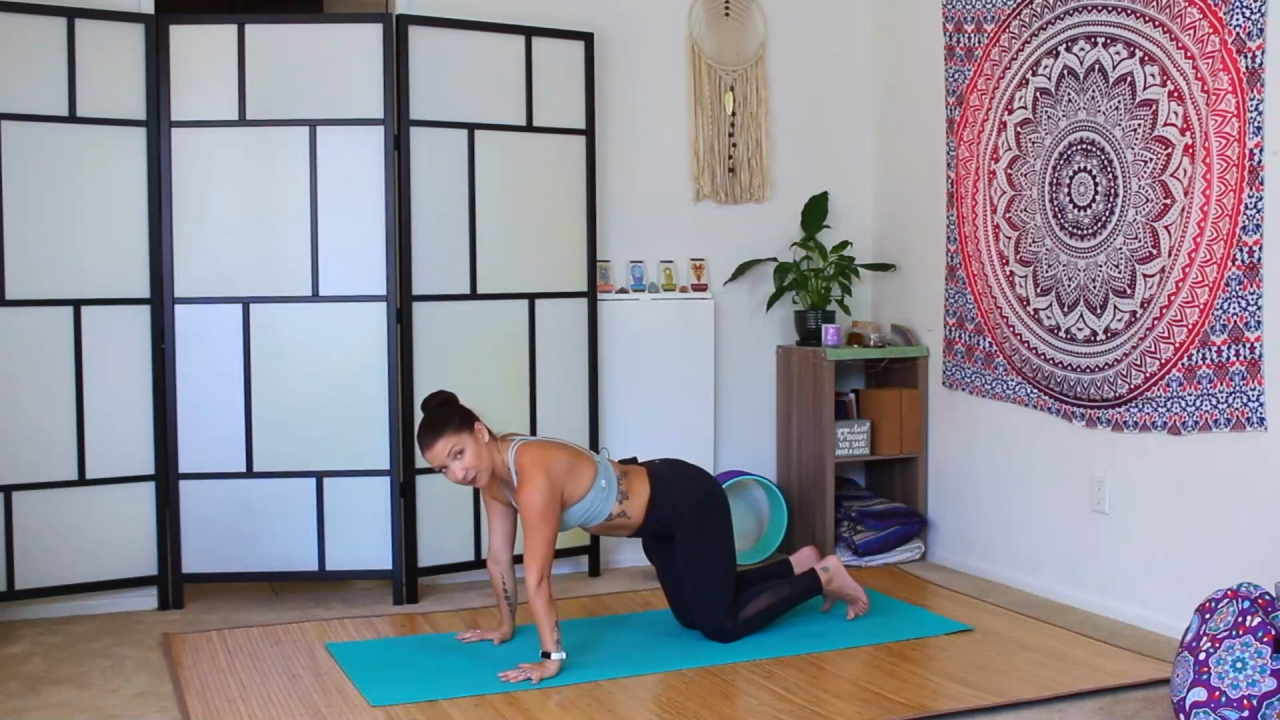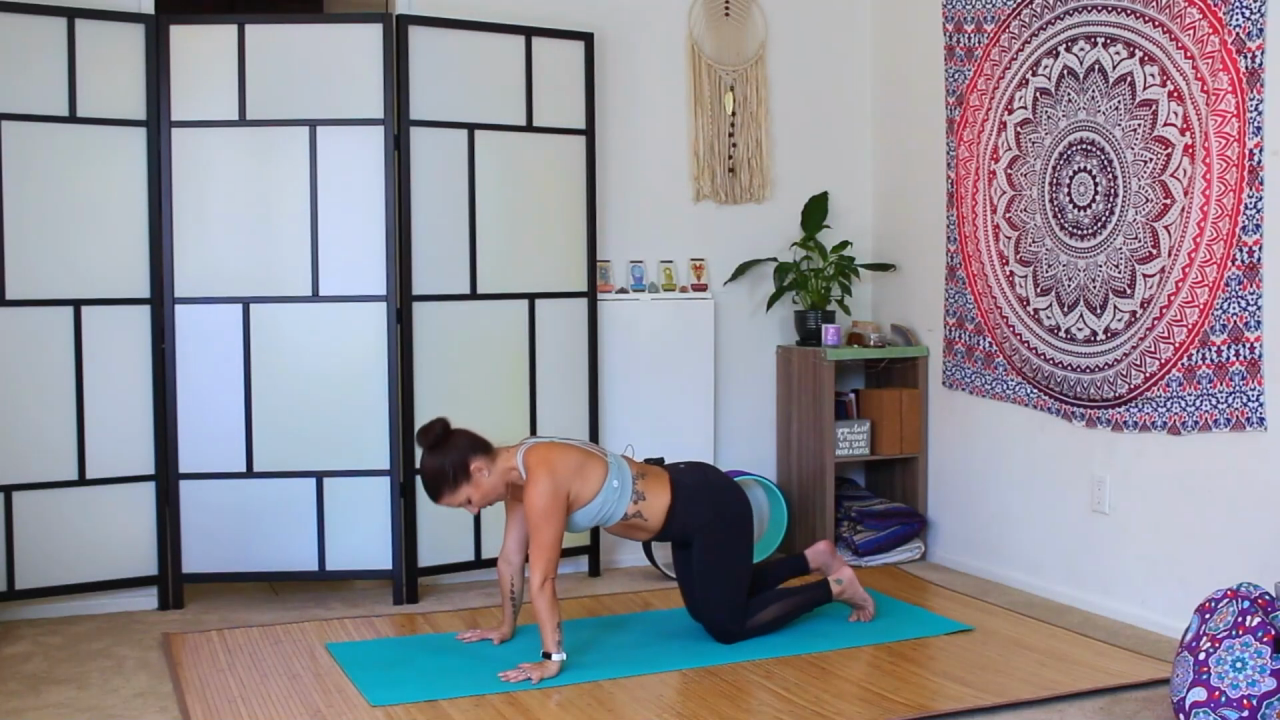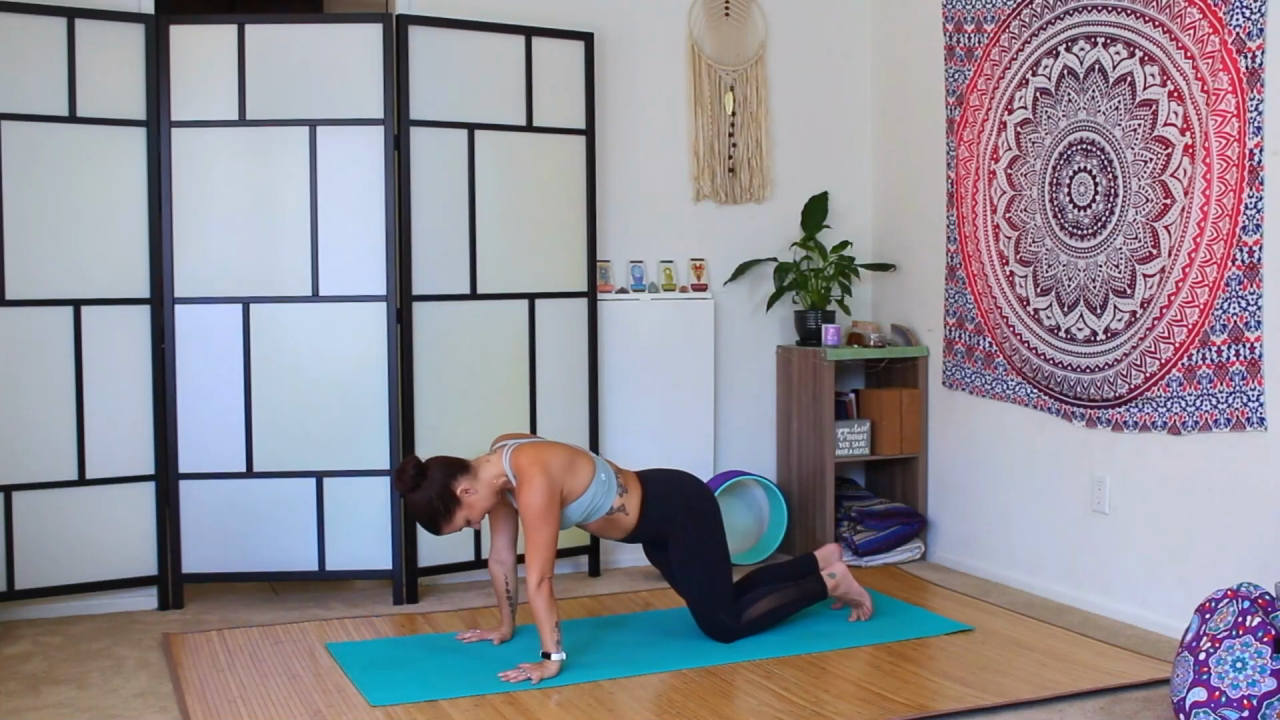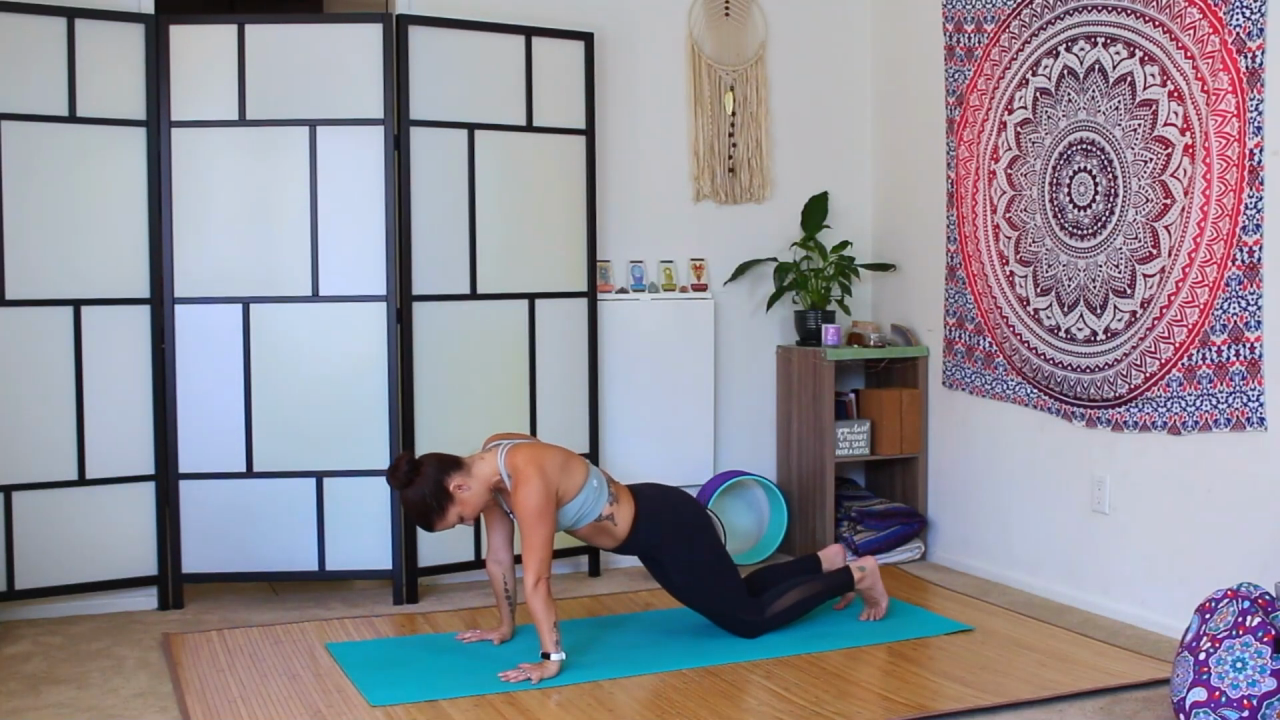
dt=1s
person 1, frame 1
left shoulder: (534, 473)
right shoulder: (493, 469)
left elbow: (537, 575)
right elbow: (498, 557)
left wrist: (551, 657)
right wrist: (505, 626)
left hip: (688, 502)
right hip: (660, 509)
left knee: (721, 625)
right knee: (692, 614)
left ankle: (823, 576)
right ankle: (800, 564)
person 1, frame 2
left shoulder: (541, 478)
right shoulder: (516, 471)
left elbow: (541, 577)
right elbow: (511, 558)
left wrist: (552, 657)
right wrist: (506, 626)
left hip: (711, 508)
right hip: (687, 495)
left knee: (726, 627)
right knee: (705, 605)
left ankle: (835, 585)
right ankle: (814, 558)
person 1, frame 3
left shoulder: (532, 477)
right shoulder: (495, 469)
left elbow: (539, 577)
right elbow: (501, 558)
left wrist: (552, 658)
right wrist: (505, 625)
left hip: (681, 509)
right hip: (655, 516)
left knee: (723, 625)
right knee: (718, 602)
left ankle: (830, 582)
right ankle: (819, 560)
person 1, frame 4
left shoulder: (527, 478)
right shoulder: (488, 466)
left elbow: (535, 577)
right elbow: (498, 558)
left wrist: (552, 658)
right wrist: (505, 625)
left hip: (668, 525)
right hip: (646, 526)
left knee: (749, 619)
right knee: (727, 600)
left ankle: (856, 575)
right ankle: (826, 561)
